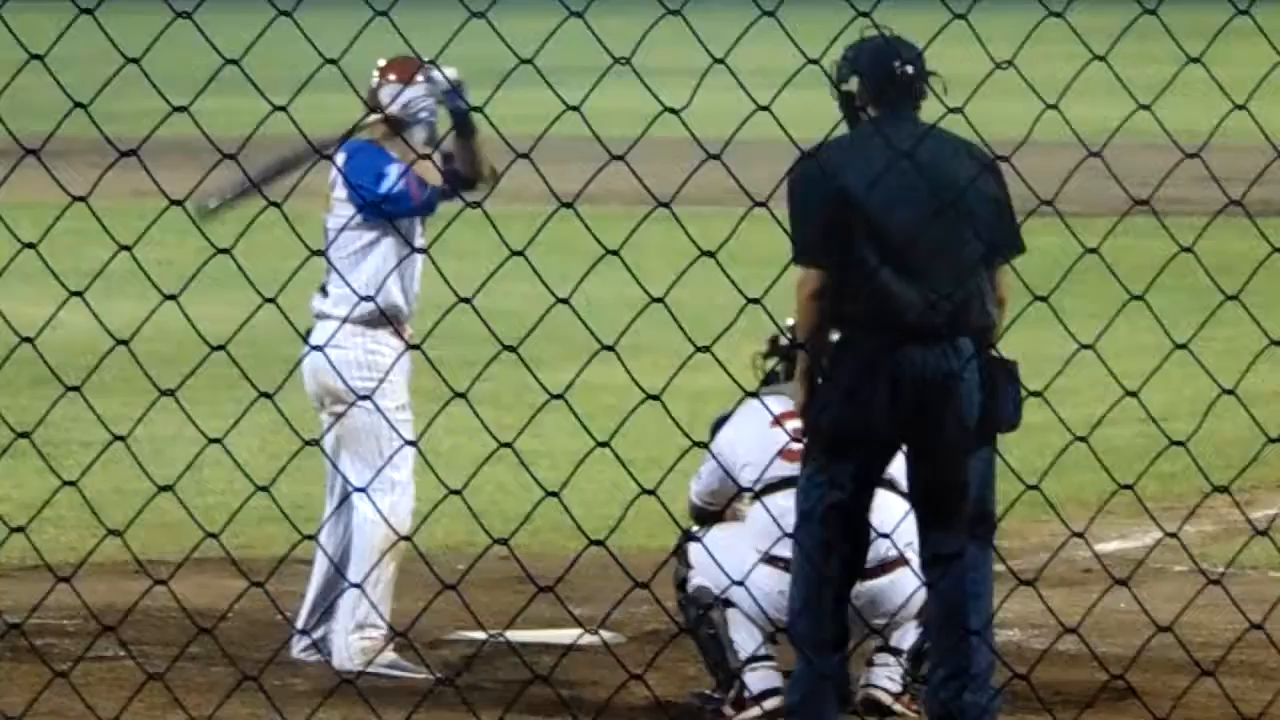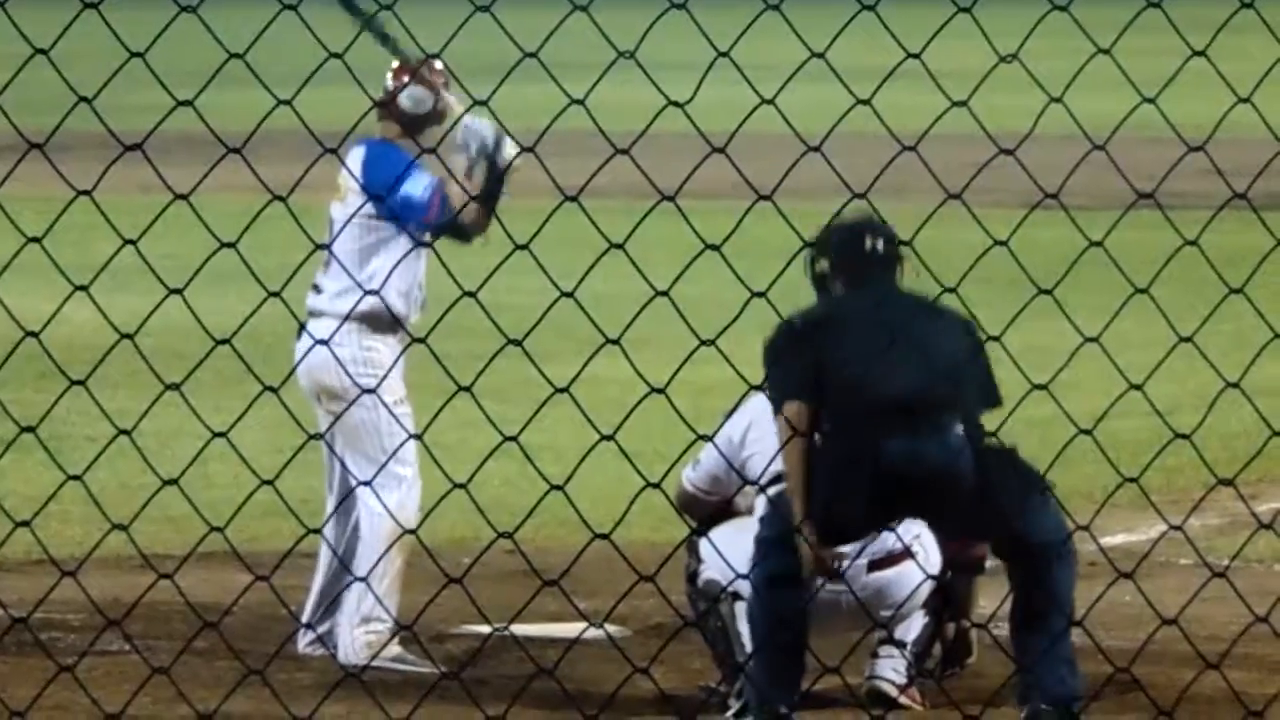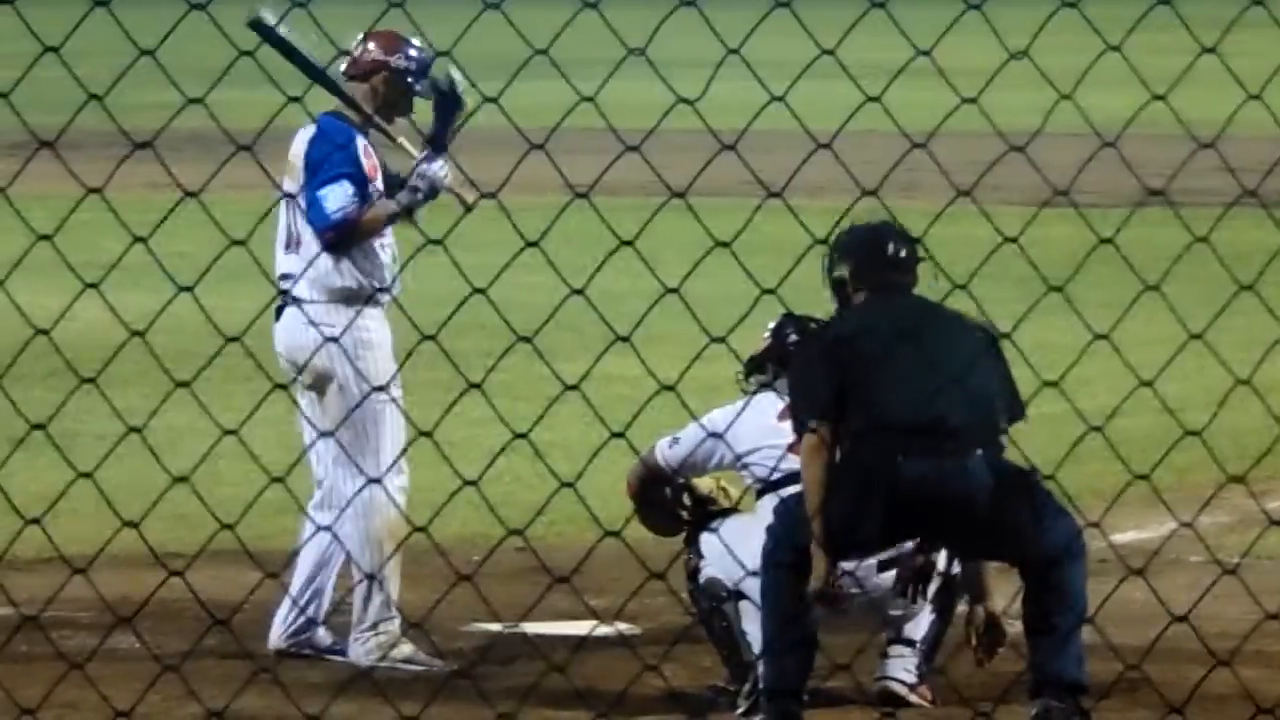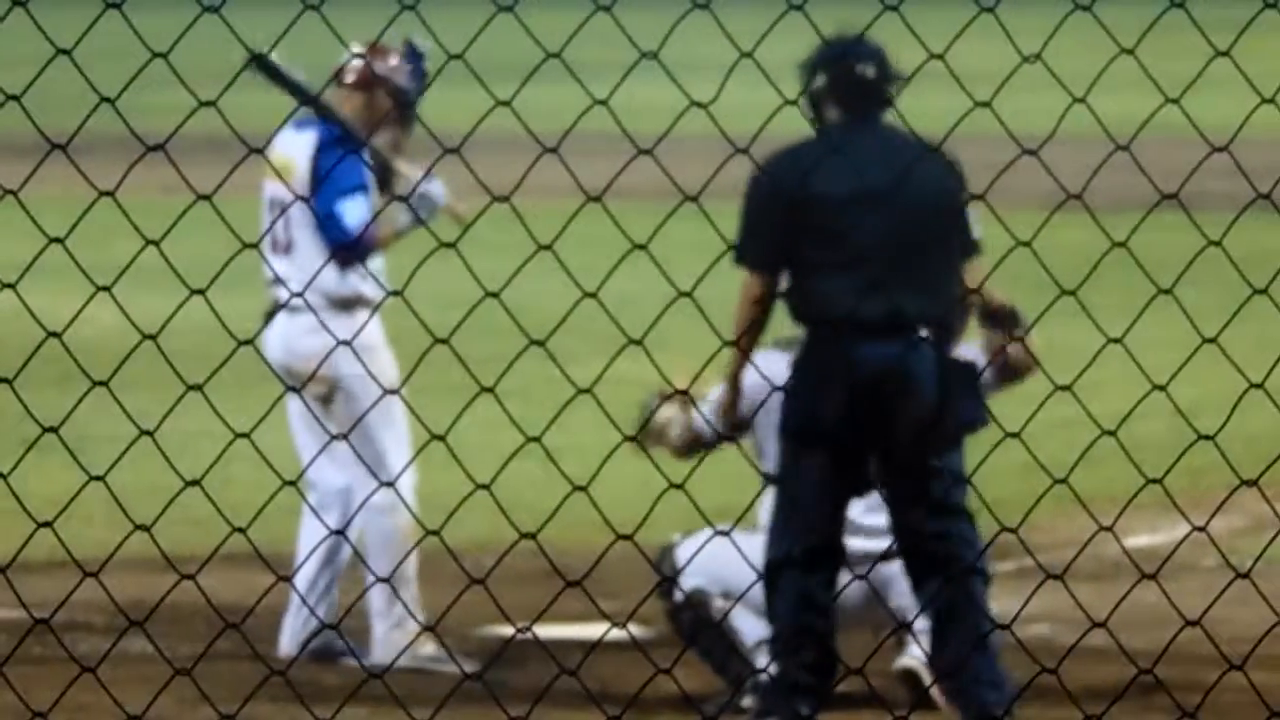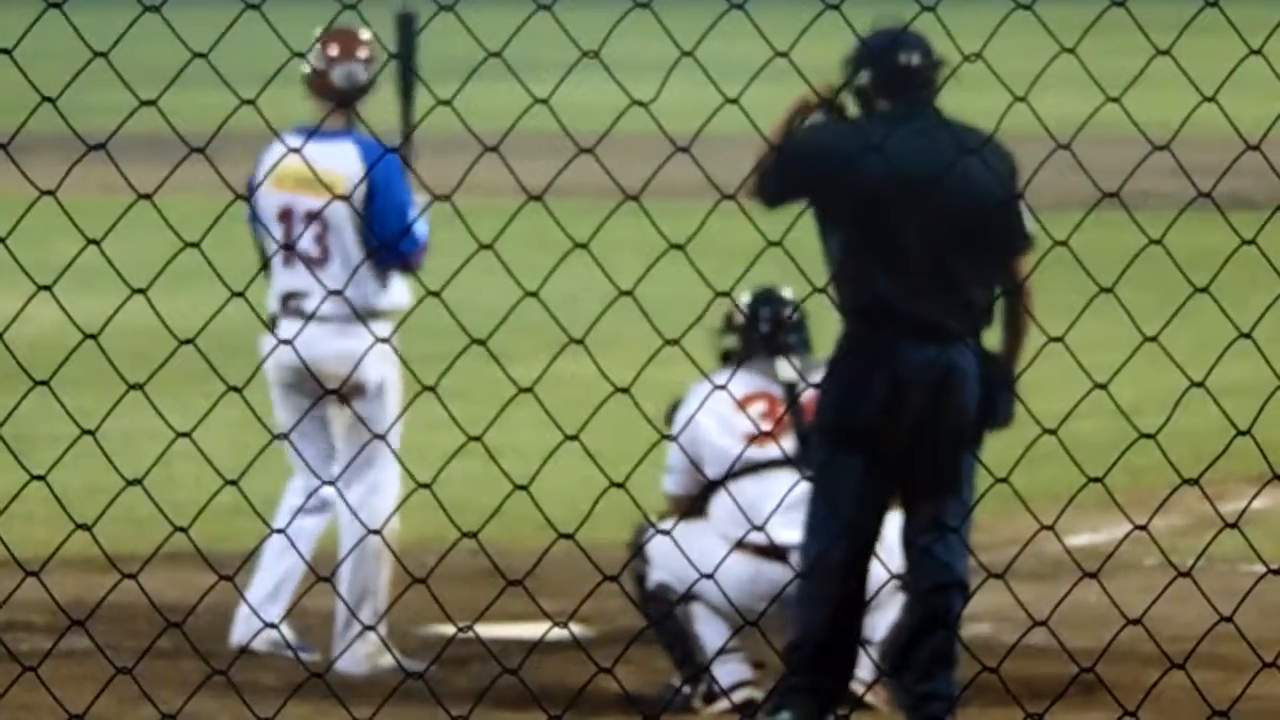
dt=1s
person 1, frame 1
left shoulder: (392, 161)
right shoulder: (361, 157)
left elbow: (473, 175)
right elbow: (429, 195)
left wrist: (460, 113)
right wrist: (420, 131)
left hip: (353, 348)
right hip: (359, 348)
left knee: (353, 496)
right knee: (386, 495)
left ankle: (317, 632)
right ankle: (361, 642)
person 1, frame 2
left shoulder: (376, 160)
right shoulder: (386, 159)
left elbow: (464, 222)
right elbow: (453, 220)
left wrist: (491, 169)
right wrist: (473, 159)
left hip: (332, 345)
right hip: (357, 348)
left knee: (354, 492)
right knee: (393, 490)
left ankle: (323, 627)
right ankle: (367, 636)
person 1, frame 3
left shoulder: (340, 138)
right shoulder: (336, 137)
left elbow: (381, 208)
right elbow: (338, 229)
right wrist: (411, 194)
left hip: (313, 324)
right hip: (342, 324)
left knee: (337, 484)
right knee: (377, 481)
left ankle: (298, 624)
right ankle: (377, 637)
person 1, frame 4
left shoulder: (293, 136)
right shoulder: (336, 147)
left elbow: (362, 181)
right elbow: (355, 241)
left wrist: (393, 125)
right wrist: (416, 210)
left hip: (292, 329)
right hip: (340, 331)
left knee: (331, 485)
right knee: (387, 481)
left ankle: (307, 629)
right ankle: (401, 636)
person 1, frame 5
left shoulder: (272, 158)
right shoulder: (373, 159)
left elbow: (269, 251)
right elbow: (409, 253)
right wrist: (416, 215)
left hip: (286, 339)
right hip: (355, 341)
left knee: (312, 482)
right knee: (369, 490)
left ankle: (259, 621)
right ankle: (361, 645)
person 2, frame 1
left shoulder: (824, 166)
right shoulder: (973, 163)
left elbow: (814, 285)
right elbow: (998, 286)
left wrist: (807, 377)
left hip: (868, 370)
right hip: (959, 366)
left knee: (828, 536)
right knee: (960, 544)
person 2, frame 2
left shoulder: (804, 329)
right shoulder: (950, 321)
left elbow: (797, 423)
left wrist: (806, 528)
right wrist: (963, 527)
left hip: (865, 461)
right hip: (954, 456)
left knee: (777, 540)
right knee: (1045, 544)
person 2, frame 3
left shoulder: (829, 340)
right shoulder: (971, 332)
left elbow: (818, 441)
left wrist: (821, 547)
right wrist: (971, 541)
left hip: (881, 480)
right hip: (971, 480)
left knee: (789, 539)
right knee: (1057, 543)
person 2, frame 4
left shoulder: (787, 172)
right shoulder: (937, 168)
left elbow: (758, 290)
right elbow: (963, 283)
left wrist: (731, 379)
left hip: (833, 367)
right hip: (921, 363)
left knee: (803, 541)
right knee: (944, 540)
person 2, frame 5
left shoulder: (838, 145)
right shoulder: (988, 157)
left elbow: (759, 183)
right elbow: (1016, 279)
left wrist: (801, 111)
right wrist: (1004, 371)
left hip: (873, 360)
right hip: (956, 363)
left knee: (838, 534)
right knee: (940, 534)
person 3, frame 1
left shoulder: (751, 412)
left elbow: (703, 510)
left hip: (780, 584)
right hip: (889, 587)
left knee: (697, 555)
left ankle: (755, 684)
right ankle: (889, 677)
person 3, frame 2
left shoulder: (761, 406)
left elbow: (691, 500)
left wrist: (741, 509)
right hip: (892, 581)
left knee: (709, 550)
right knee: (932, 545)
right ankle: (893, 672)
person 3, frame 3
left shoulder: (744, 413)
left elbow: (644, 475)
right hip: (889, 571)
left knee: (708, 544)
left ankle: (761, 679)
right ankle: (903, 672)
person 3, frame 4
left shoulder: (767, 369)
left elbow: (683, 438)
right elbow: (1016, 359)
right hip: (899, 582)
left knee: (681, 563)
left ankle: (765, 675)
right ankle: (921, 654)
person 3, frame 5
left shoulder: (707, 394)
left elbow: (681, 508)
left hip: (753, 576)
left knee: (655, 546)
right knee: (898, 534)
left ankle: (725, 681)
right ankle: (863, 671)
